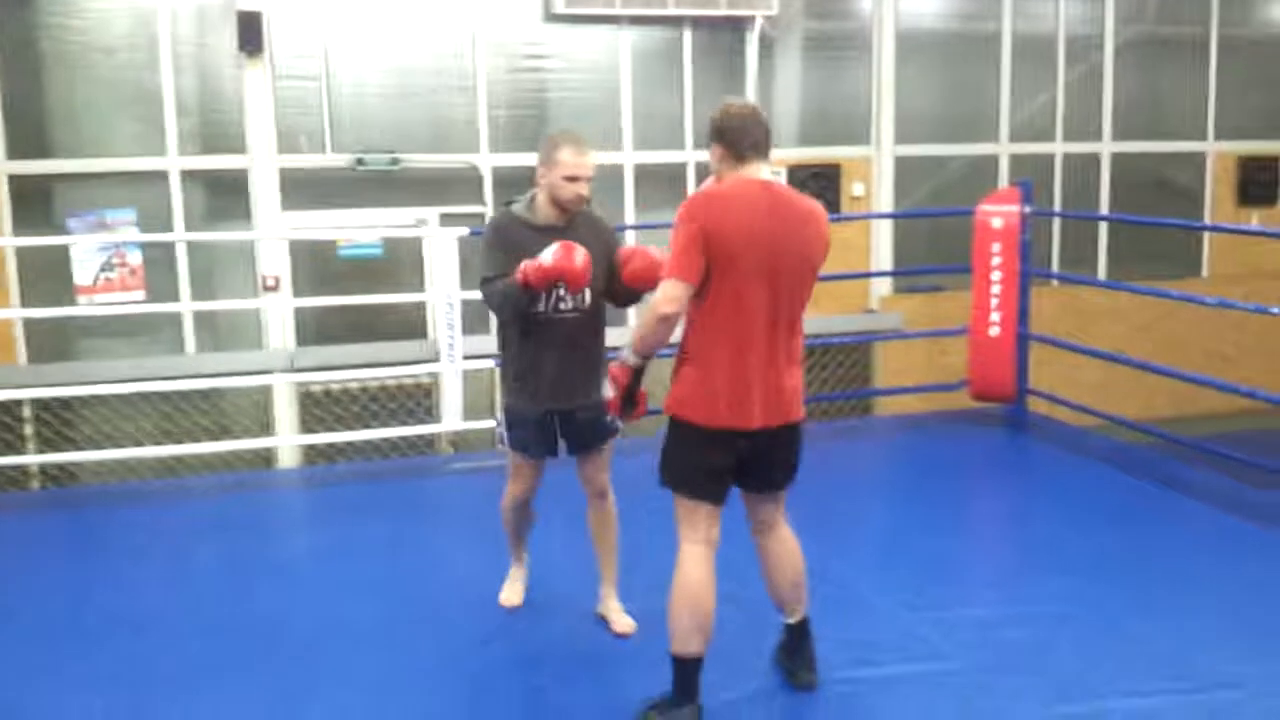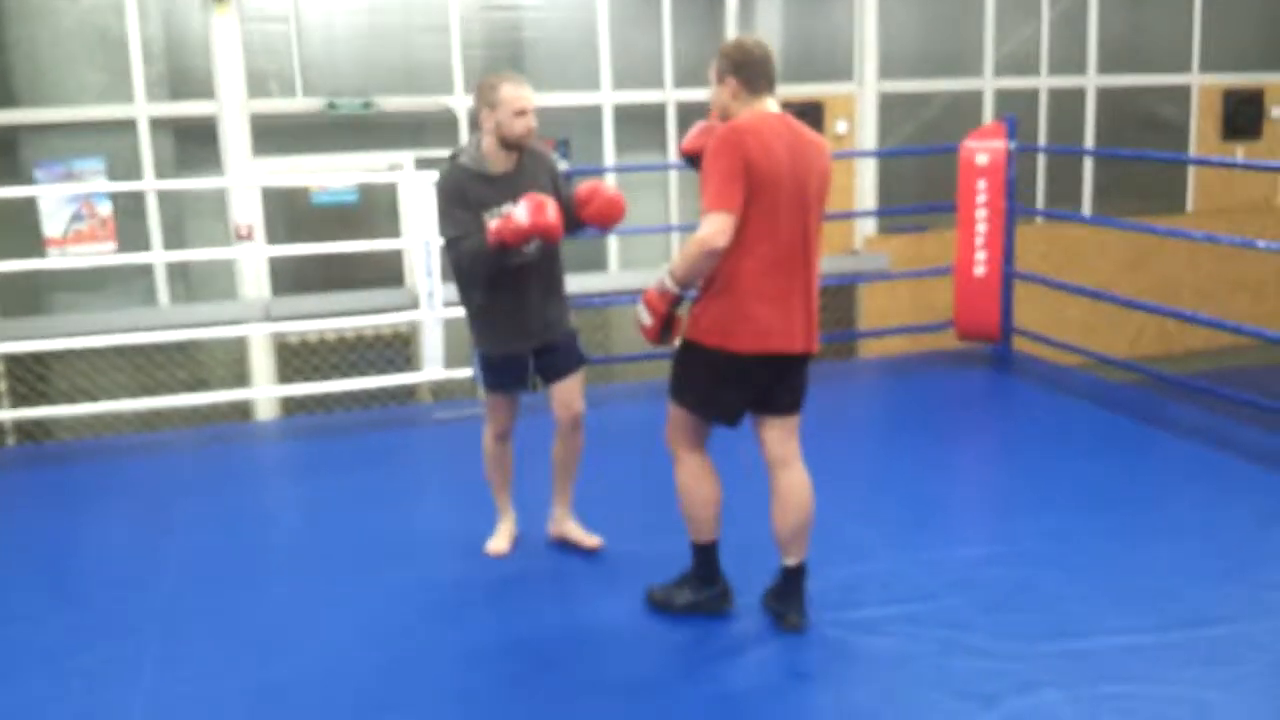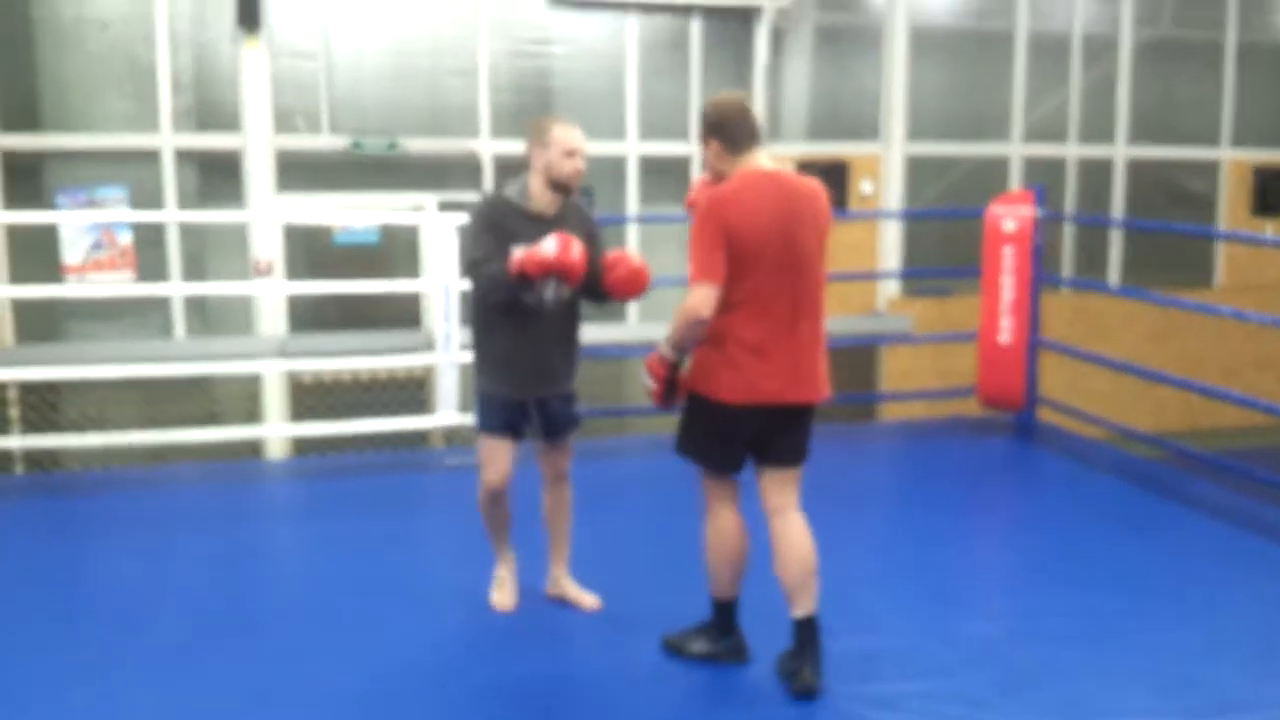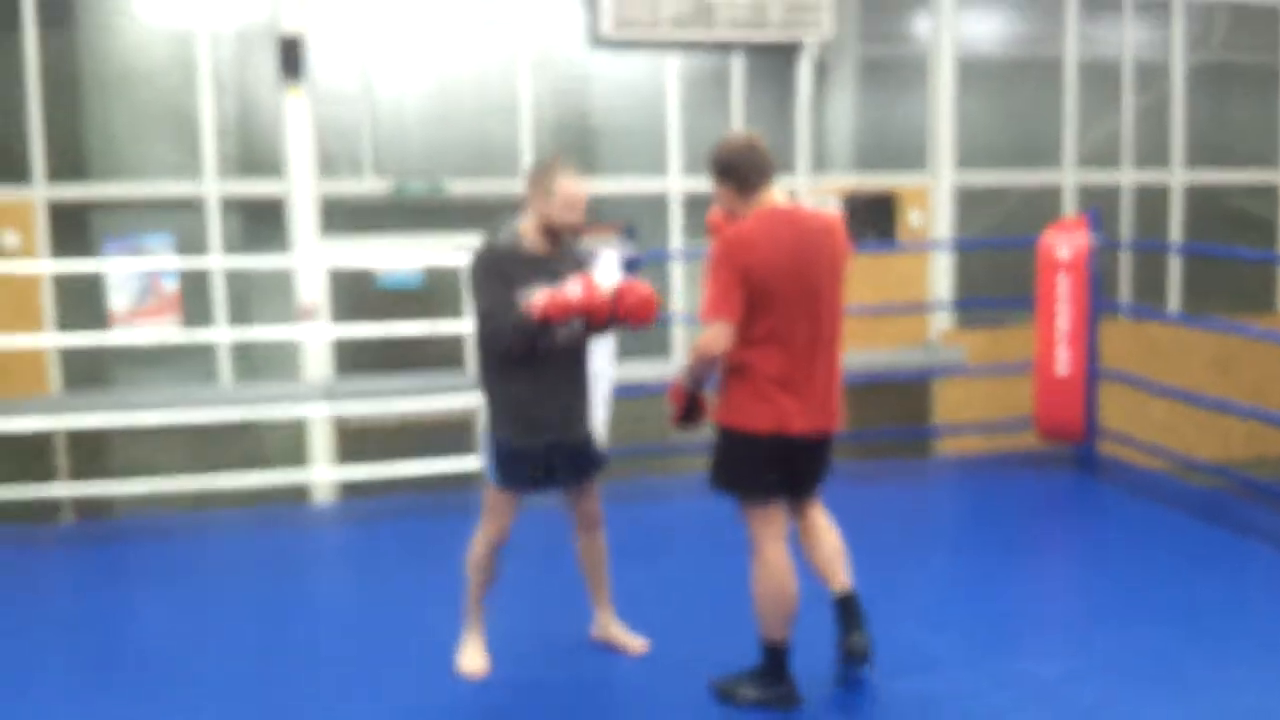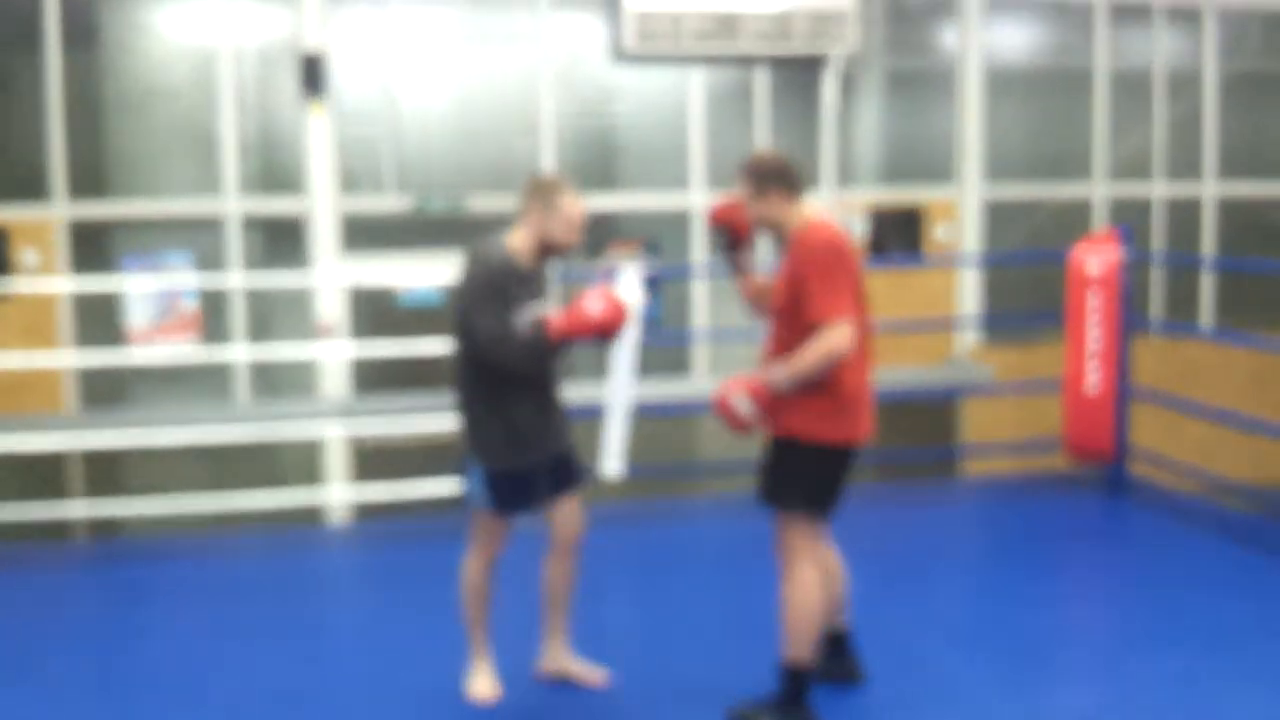
dt=0.4s
person 1, frame 1
left shoulder: (706, 207)
right shoulder: (813, 217)
left elbow: (668, 306)
left wrist: (629, 362)
left hip: (706, 403)
right hip: (778, 401)
left knee: (696, 542)
right knee: (772, 523)
right ankle: (799, 649)
person 1, frame 2
left shoulder: (732, 139)
right shoulder: (813, 147)
left elbow: (716, 236)
left wrist: (667, 288)
left hip: (729, 326)
right hip: (792, 328)
left knee: (685, 442)
right knee: (785, 457)
left ankle: (707, 579)
right ankle: (791, 593)
person 1, frame 3
left shoulder: (717, 204)
right shoulder: (813, 194)
left elbow: (699, 306)
left wrist: (668, 355)
left hip: (729, 380)
right hip: (797, 380)
left knee: (722, 503)
right knee: (784, 506)
left ankle: (724, 630)
right ankle: (806, 647)
person 1, frame 4
left shoulder: (734, 243)
right shoulder: (831, 230)
left elbow: (715, 342)
left wrist: (686, 384)
left hip: (756, 412)
right hip: (817, 406)
left knee: (768, 539)
right knee: (807, 510)
left ankle: (775, 675)
right ankle: (852, 622)
person 1, frame 5
left shoulder: (817, 248)
right shoulder: (814, 244)
left elbow: (839, 341)
right elbow: (763, 303)
left wrist: (761, 386)
right wrist: (737, 251)
left hip: (815, 424)
right hip: (817, 420)
left knee: (797, 555)
right knee: (810, 539)
right ankle: (838, 651)
person 2, frame 1
left shoulder: (595, 228)
right shoulder: (504, 229)
left elbow: (616, 292)
right elbow: (497, 299)
left wrist: (638, 278)
right wrist: (531, 275)
left hip: (585, 386)
right hip: (529, 387)
left knee: (600, 488)
right knee: (520, 490)
left ankle: (610, 597)
right ankle: (518, 567)
person 2, frame 2
left shoulder: (540, 162)
right shoulder: (456, 182)
left elbow: (565, 216)
right elbow: (465, 258)
left wrist: (588, 210)
right wrist: (502, 234)
left hip: (551, 318)
right hip: (498, 328)
left knee: (571, 417)
right knee: (500, 427)
left ankle: (561, 516)
right ankle: (505, 519)
person 2, frame 3
left shoulder: (580, 220)
right shoulder: (494, 213)
left elbow: (594, 286)
right elbow: (485, 284)
left wrist: (619, 279)
right wrist: (525, 265)
left hip: (555, 373)
right hip: (501, 372)
left knee: (558, 474)
right knee: (495, 479)
left ankle: (560, 576)
right ankle: (504, 561)
person 2, frame 4
left shoulder: (568, 256)
right shoulder: (493, 262)
left elbow: (583, 321)
right elbow: (502, 335)
left wrist: (617, 309)
right wrist: (550, 308)
left hip: (568, 417)
right hip: (518, 422)
left knee: (592, 518)
right knee: (495, 531)
left ankle: (605, 620)
right ankle: (472, 634)
person 2, frame 5
left shoulder: (531, 270)
right shoulder: (484, 278)
right elbow: (506, 352)
left wrist: (581, 323)
right wrist: (566, 326)
left hip: (545, 431)
right hip: (500, 440)
left knee: (566, 535)
right knee: (486, 551)
left ankle: (554, 652)
right ankle: (480, 660)
